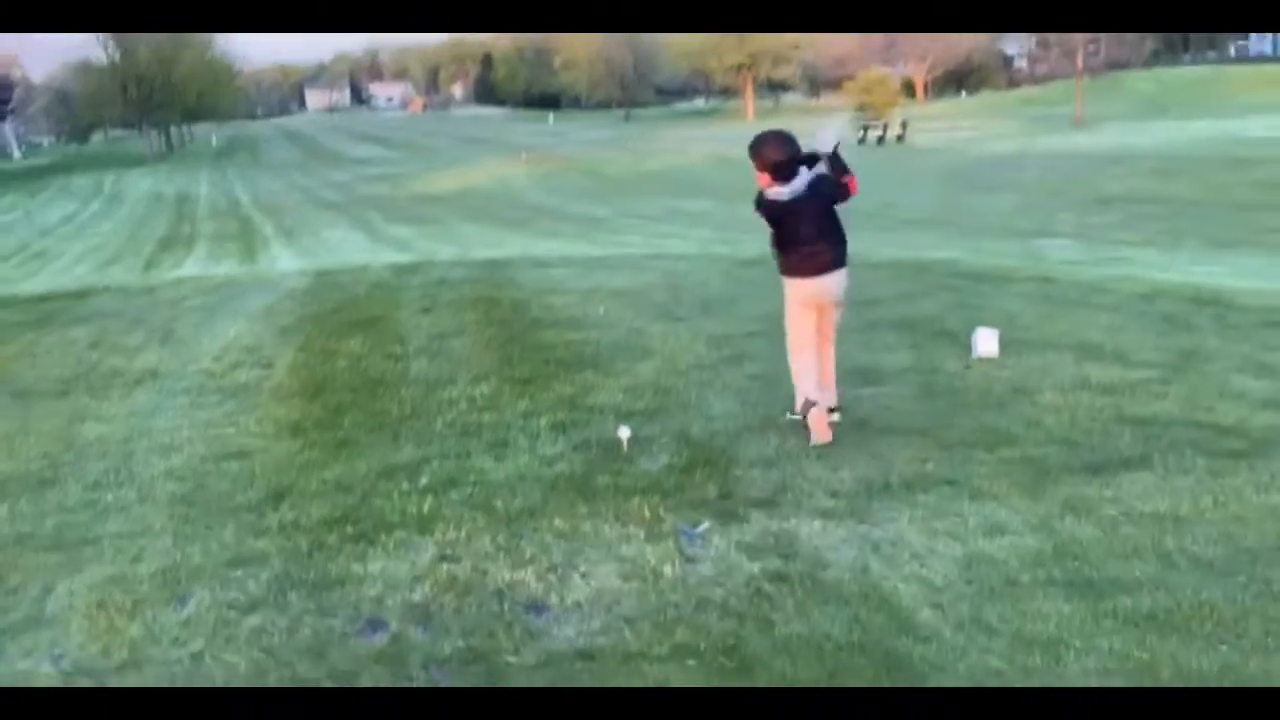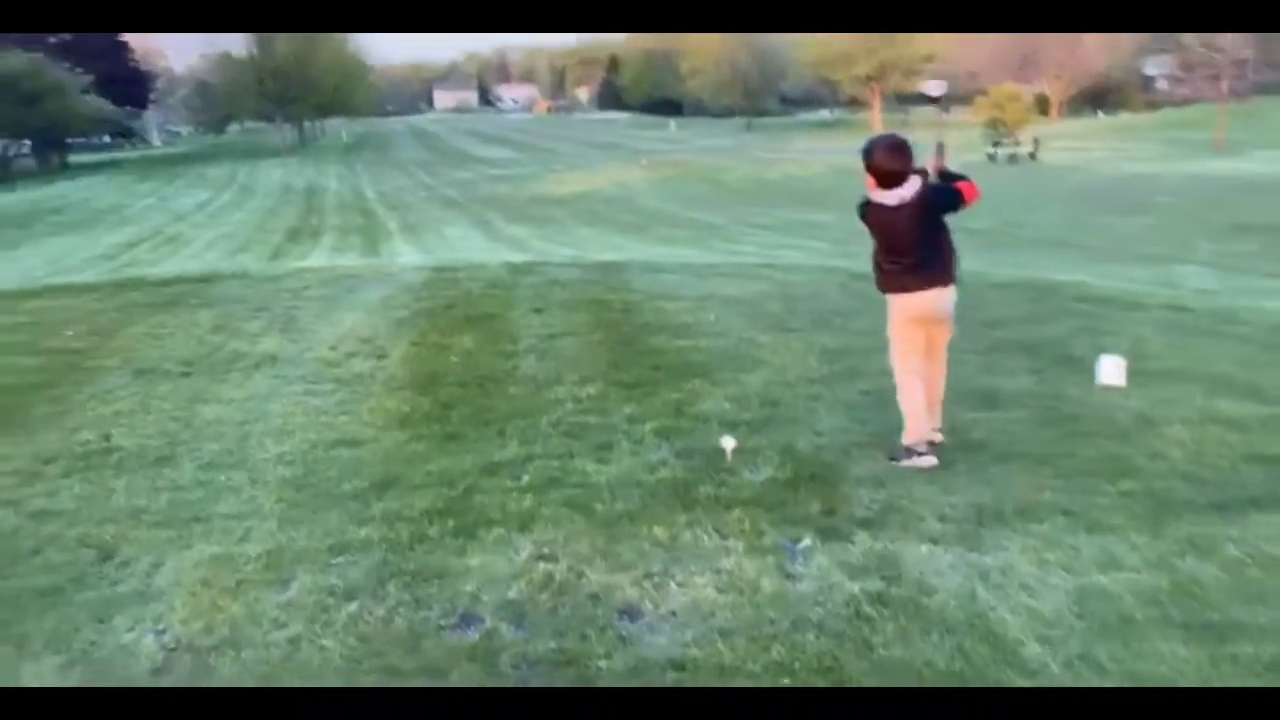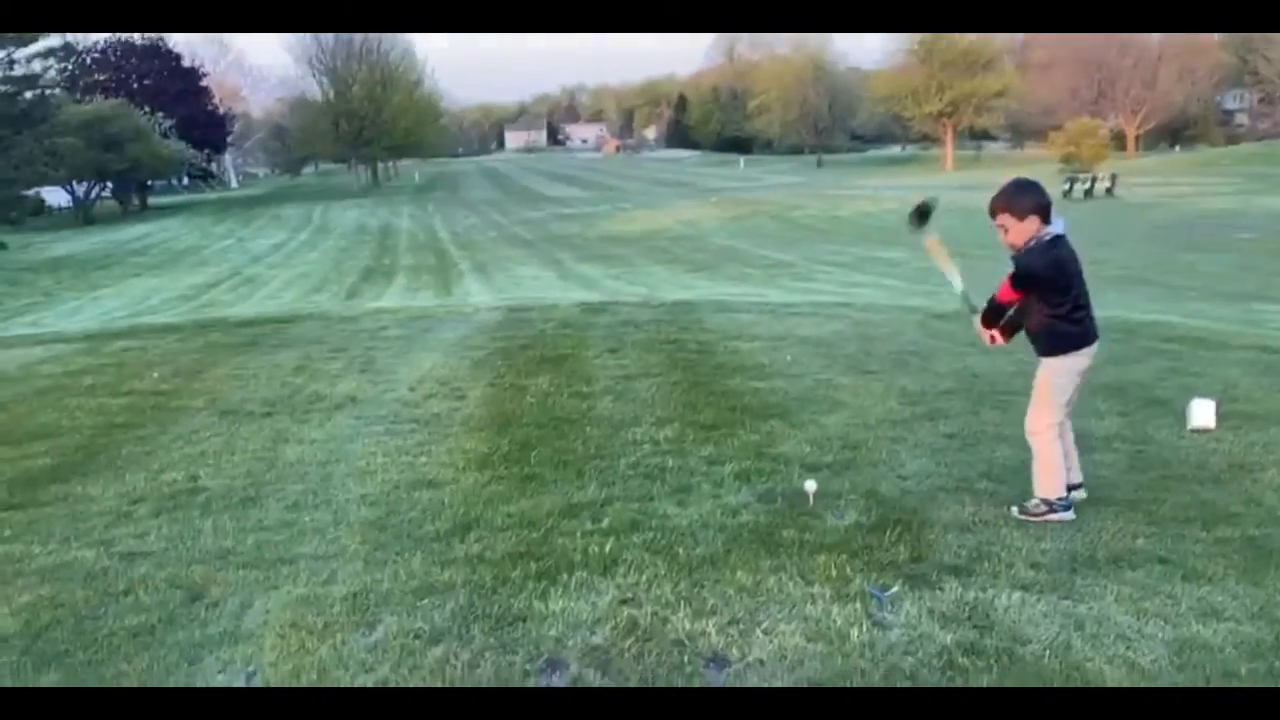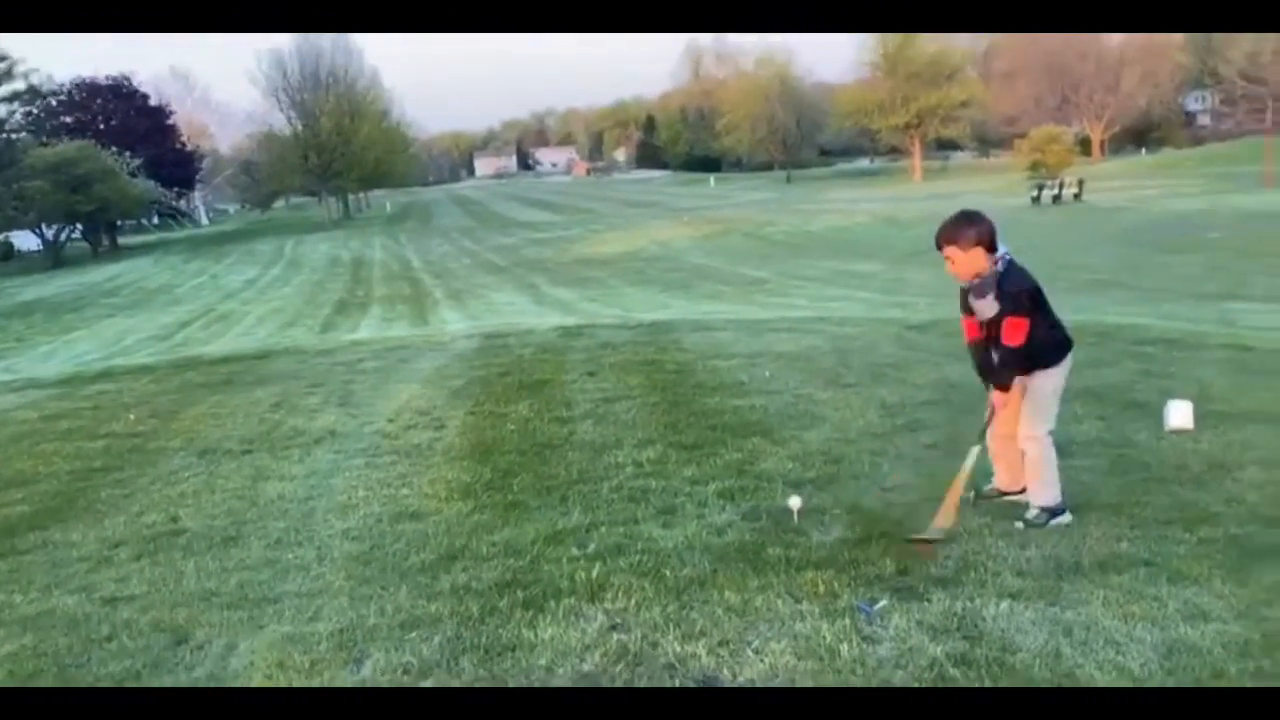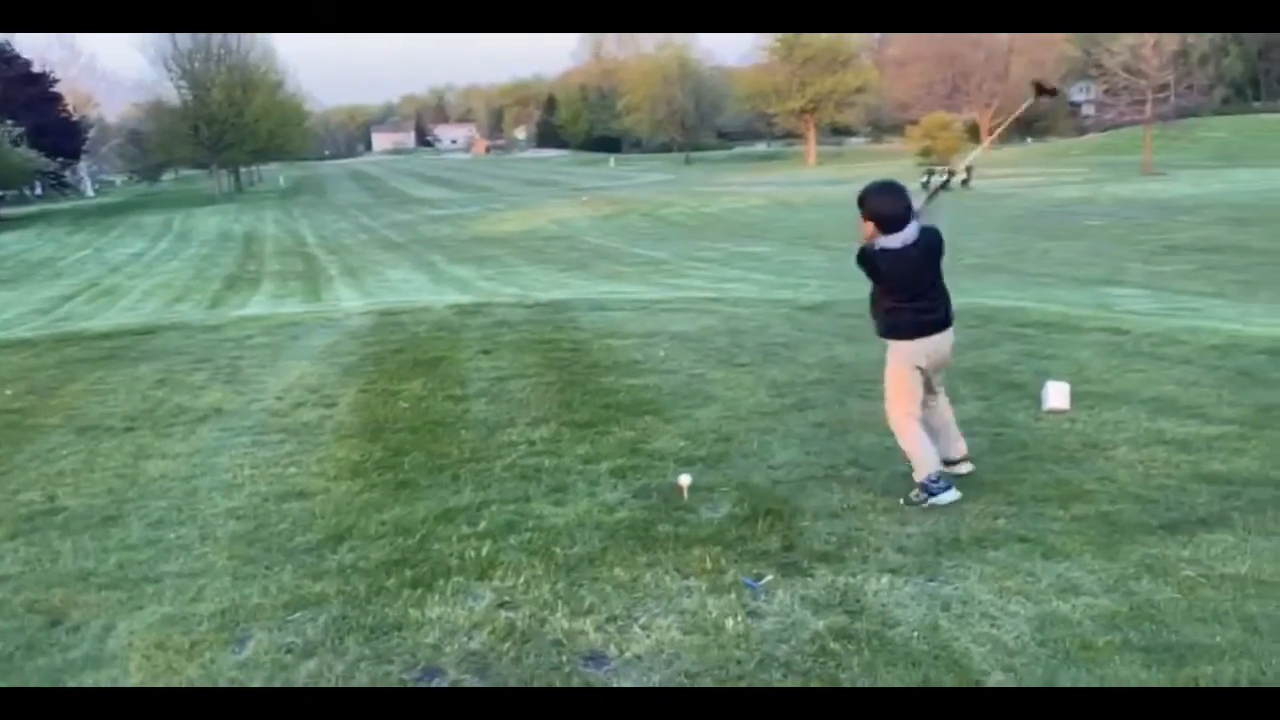
dt=1s
person 1, frame 1
left shoulder: (767, 204)
right shoulder: (824, 184)
right elbow: (850, 184)
left wrist: (814, 157)
right wrist: (831, 155)
left hip: (801, 283)
right hip: (835, 275)
left knee: (801, 347)
right knee: (825, 341)
left ankle: (811, 404)
right ankle: (825, 402)
person 1, frame 2
left shoulder: (868, 211)
right shoulder: (929, 197)
right elbow: (970, 191)
left wrist: (922, 176)
right wrist: (941, 172)
left hip: (905, 300)
right hip: (941, 293)
left knee: (908, 372)
right knee: (934, 363)
left ankle: (918, 443)
right ankle: (930, 426)
person 1, frame 3
left shoulder: (1035, 261)
right shoulder: (1053, 248)
left elbow: (1007, 296)
left wrist: (986, 321)
right wrist: (1004, 329)
left hip: (1062, 352)
right hip: (1079, 344)
left knee: (1041, 424)
right knee: (1055, 418)
left ankle: (1054, 499)
right ankle: (1071, 481)
person 1, frame 4
left shoulder: (1014, 285)
right shoulder: (971, 288)
left elbow: (1015, 342)
right elbow: (975, 338)
left wrist: (1002, 385)
right wrist: (991, 380)
left hip: (1047, 363)
right hip: (1016, 366)
left knee: (1032, 432)
right knee: (999, 424)
left ankle: (1050, 504)
right ankle: (1011, 483)
person 1, frame 5
left shoulder: (870, 258)
right shoulder: (930, 238)
right wrist: (907, 212)
left hip: (906, 343)
right hip: (941, 335)
left knee: (903, 413)
right knee: (934, 395)
left ankle: (933, 480)
right ankle: (955, 456)
